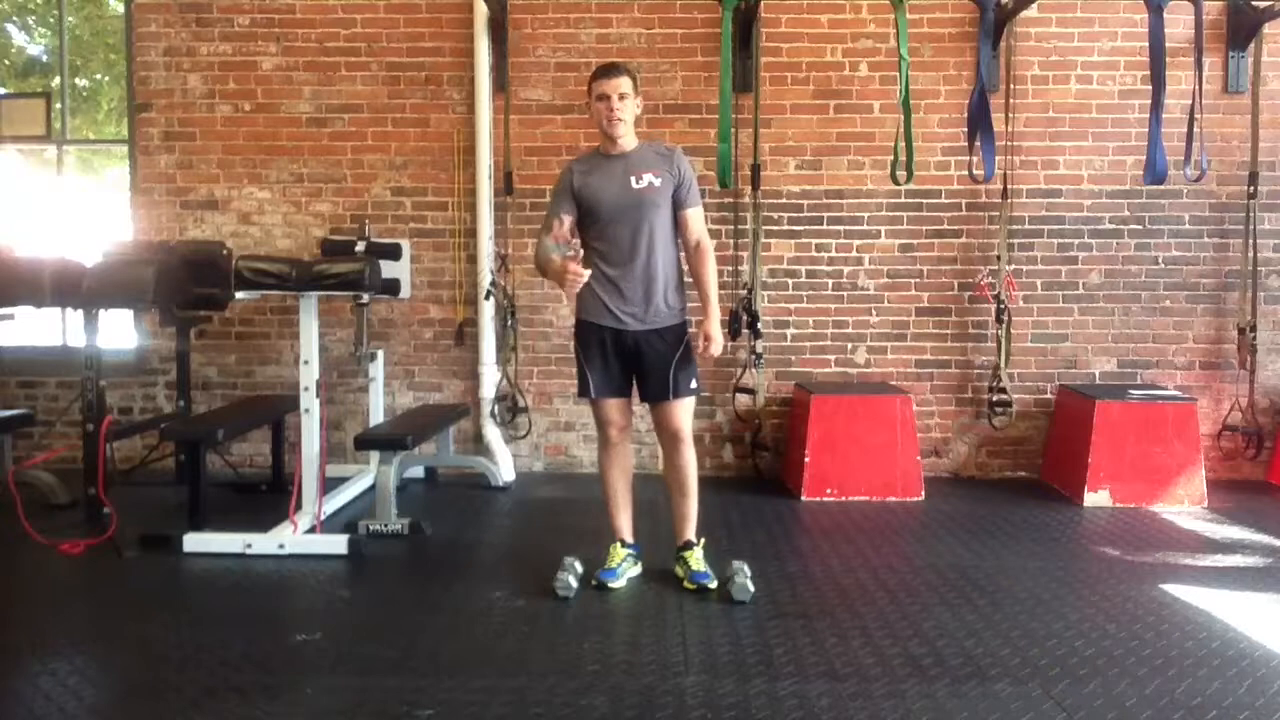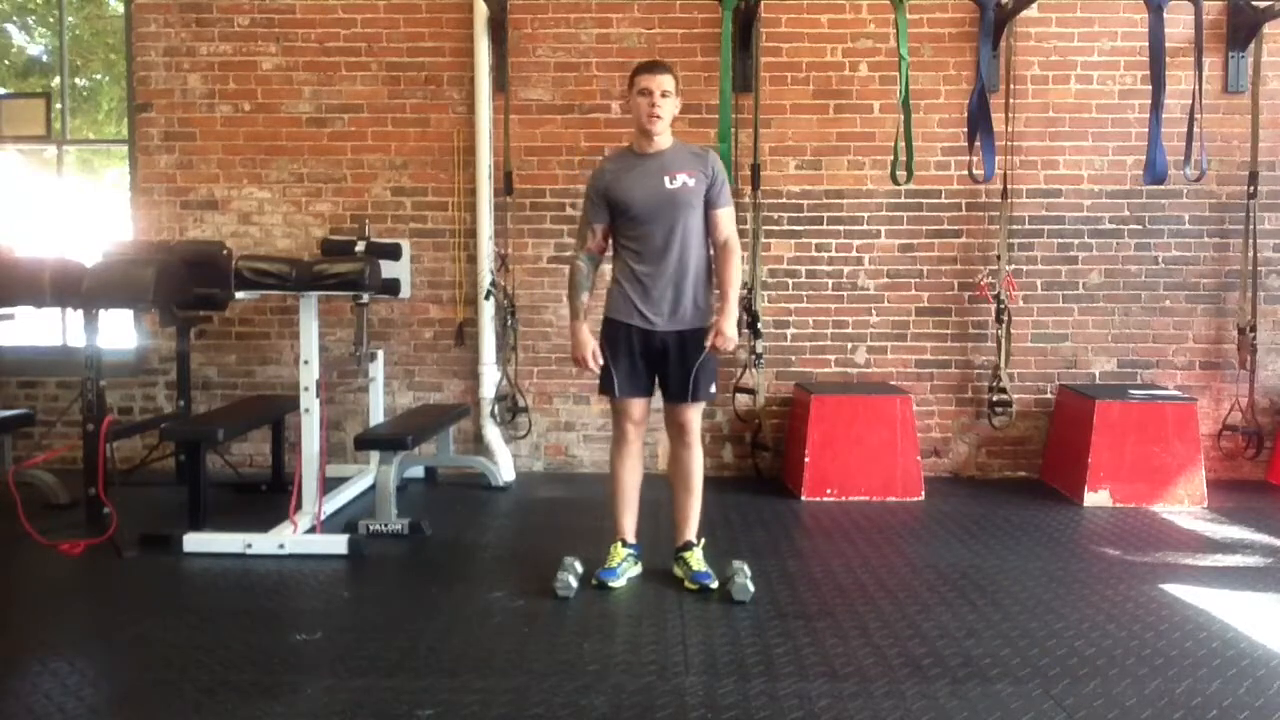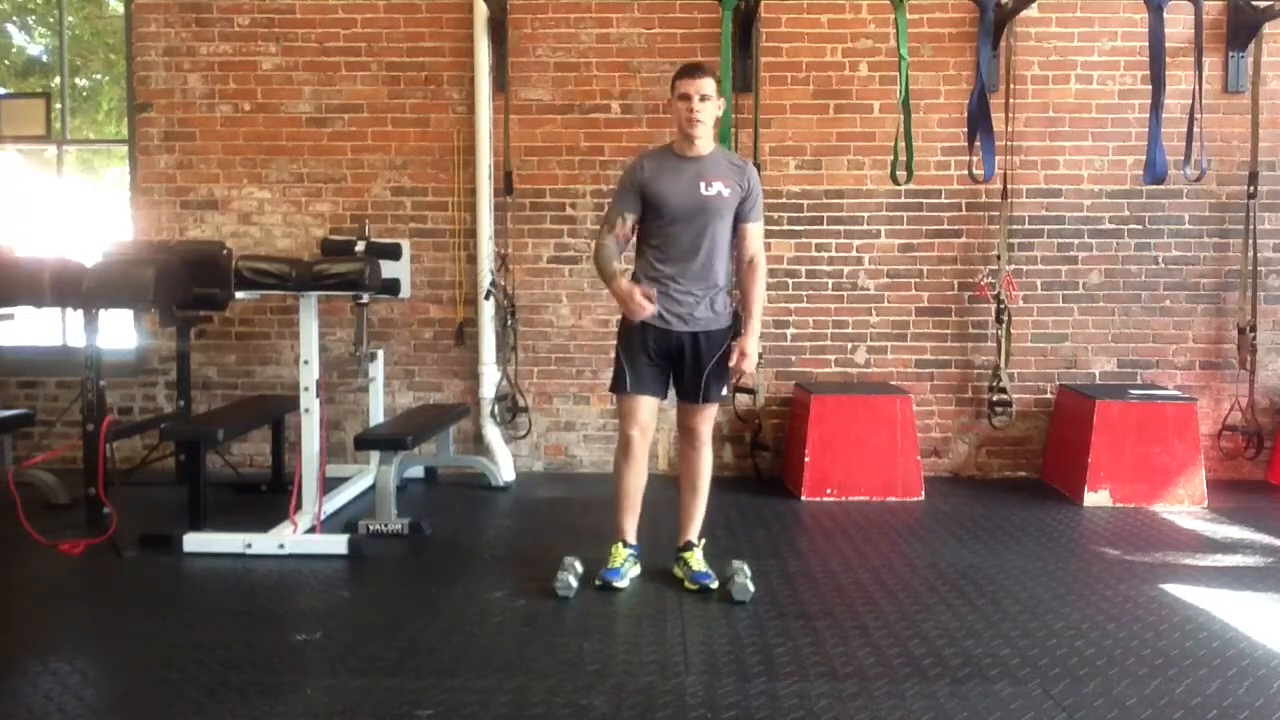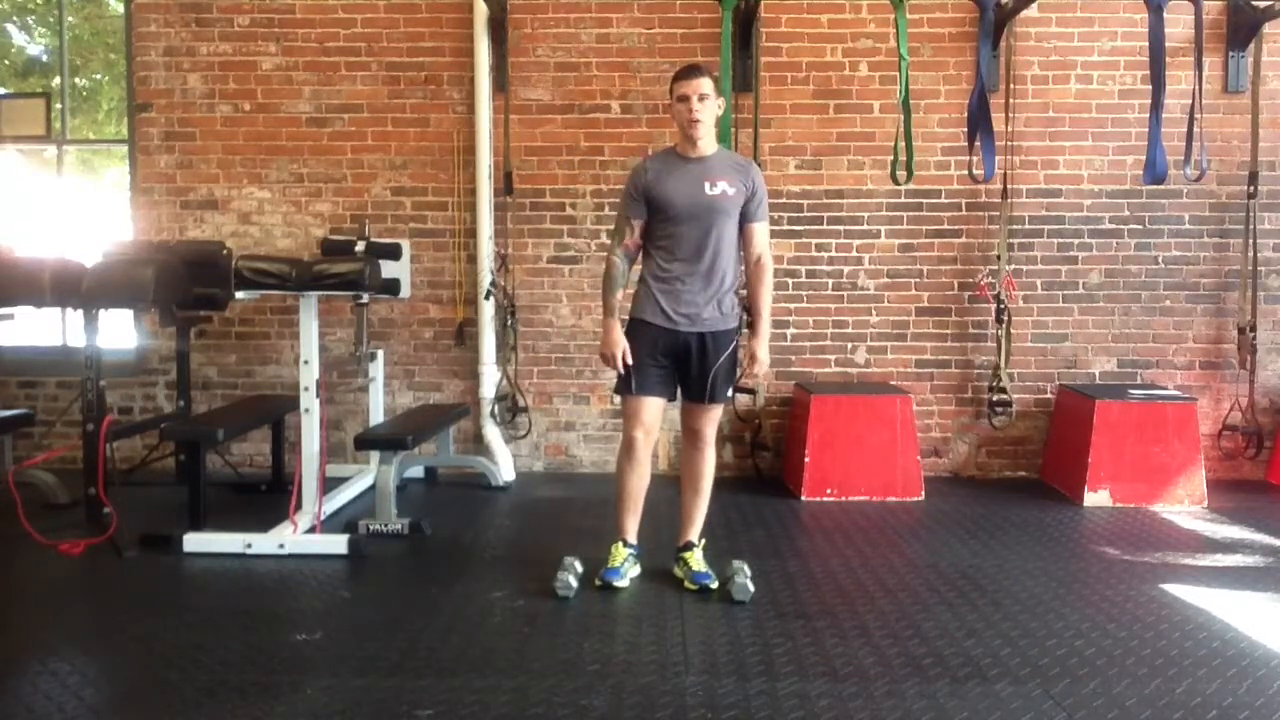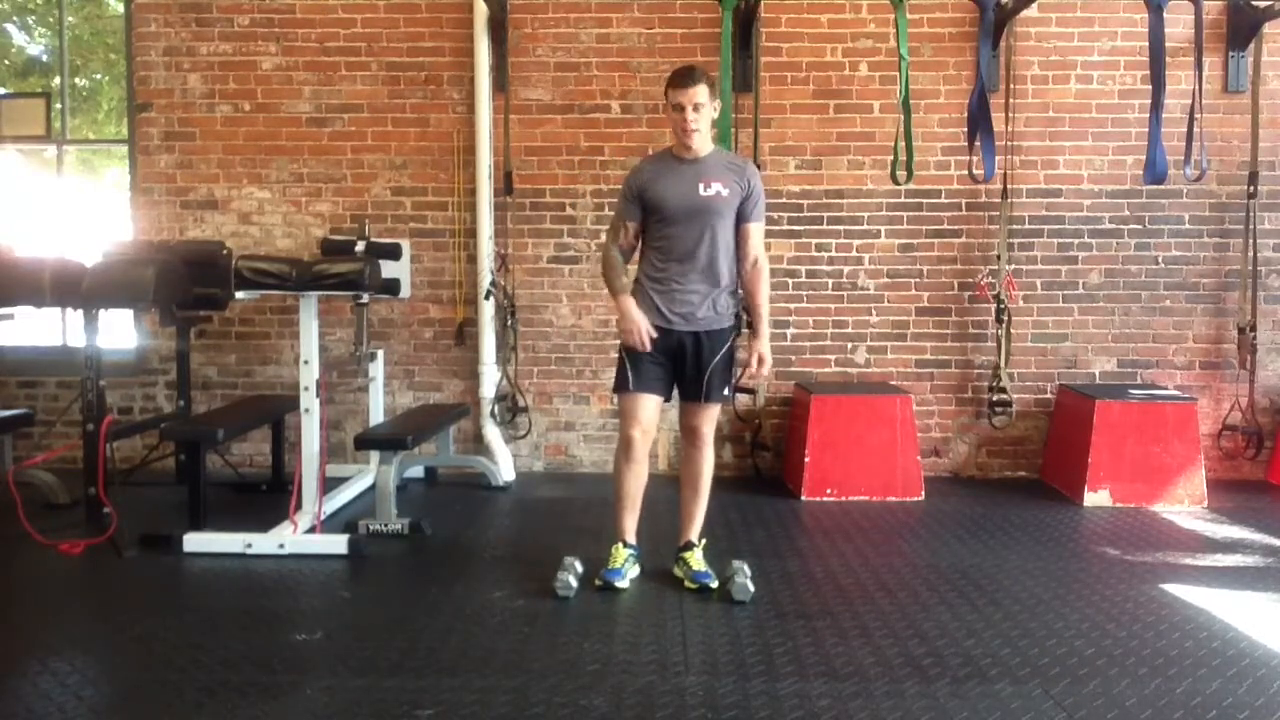
dt=1s
person 1, frame 1
left shoulder: (671, 162)
right shoulder: (576, 174)
left elbow: (698, 243)
right elbow: (547, 244)
left wrist: (711, 314)
right wrist: (560, 268)
left hip: (664, 323)
right hip: (599, 325)
left knee: (677, 433)
right knee: (613, 432)
left ankle: (688, 547)
right ankle: (624, 547)
person 1, frame 2
left shoulder: (704, 164)
right shoulder: (609, 173)
left elbow: (726, 243)
right elbow: (587, 254)
left wrist: (728, 311)
right wrist: (578, 324)
left hip: (689, 323)
right hip: (627, 323)
left knee: (686, 430)
right knee: (628, 429)
left ankle: (688, 548)
right ankle: (625, 547)
person 1, frame 3
left shoulder: (741, 174)
right shoulder: (644, 169)
left elbow: (751, 258)
right elbow: (610, 239)
left wrist: (751, 331)
right wrist: (619, 283)
left hip: (709, 326)
right hip: (647, 322)
left knee: (697, 433)
right knee: (634, 432)
left ankle: (689, 548)
right ankle: (626, 547)
person 1, frame 4
left shoulder: (744, 174)
right shoulder: (648, 173)
left elbow: (758, 259)
right elbow: (621, 253)
left wrist: (761, 334)
right wrist: (611, 323)
left hip: (715, 327)
right hip: (652, 324)
left knee: (700, 434)
right knee: (638, 434)
left ankle: (689, 548)
right ankle: (626, 548)
person 1, frame 5
left shoulder: (741, 174)
right shoulder: (644, 174)
left elbow: (753, 259)
right elbow: (616, 248)
left wrist: (761, 333)
right wrist: (624, 302)
left hip: (712, 326)
right hip: (651, 324)
left knee: (699, 434)
right knee: (635, 433)
left ankle: (690, 549)
right ankle: (625, 549)
